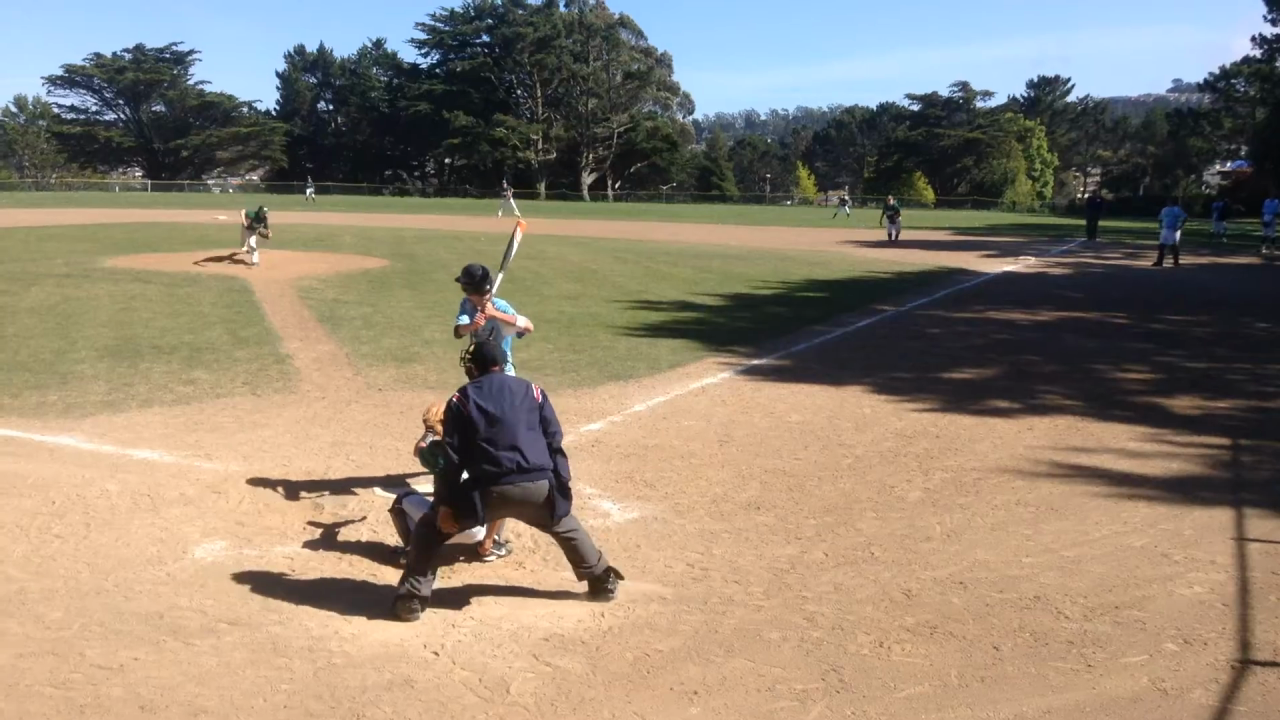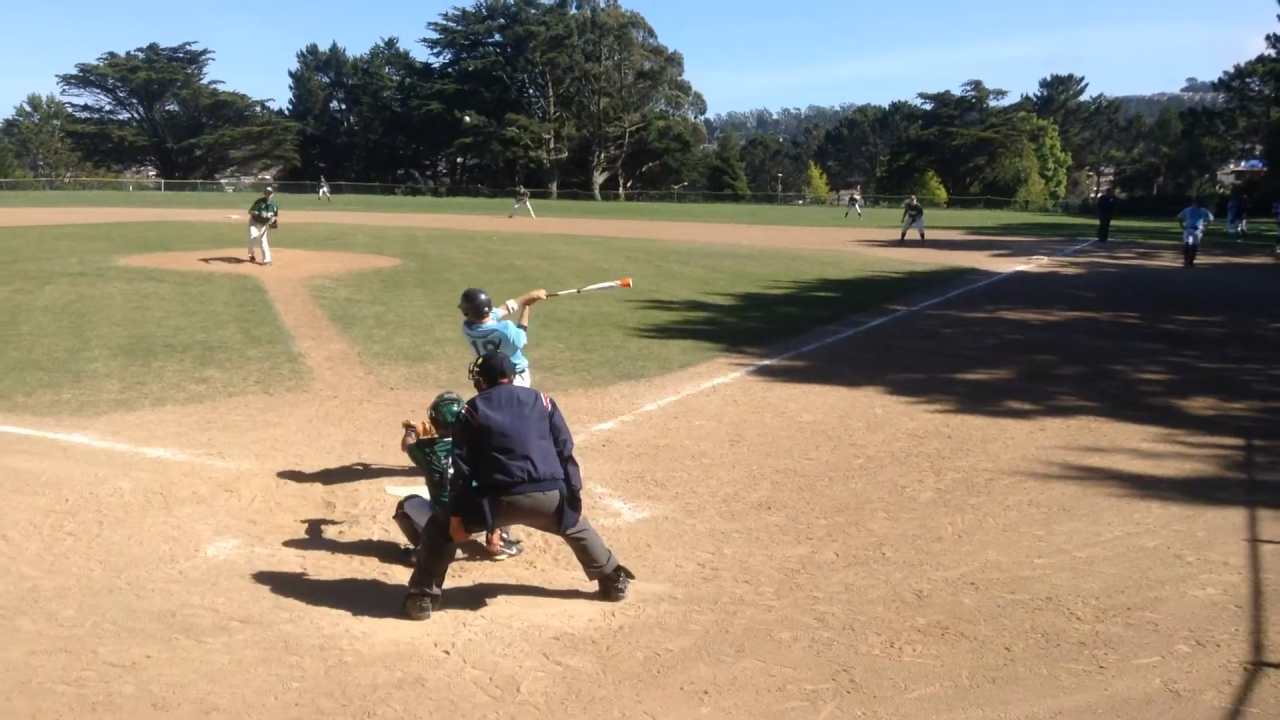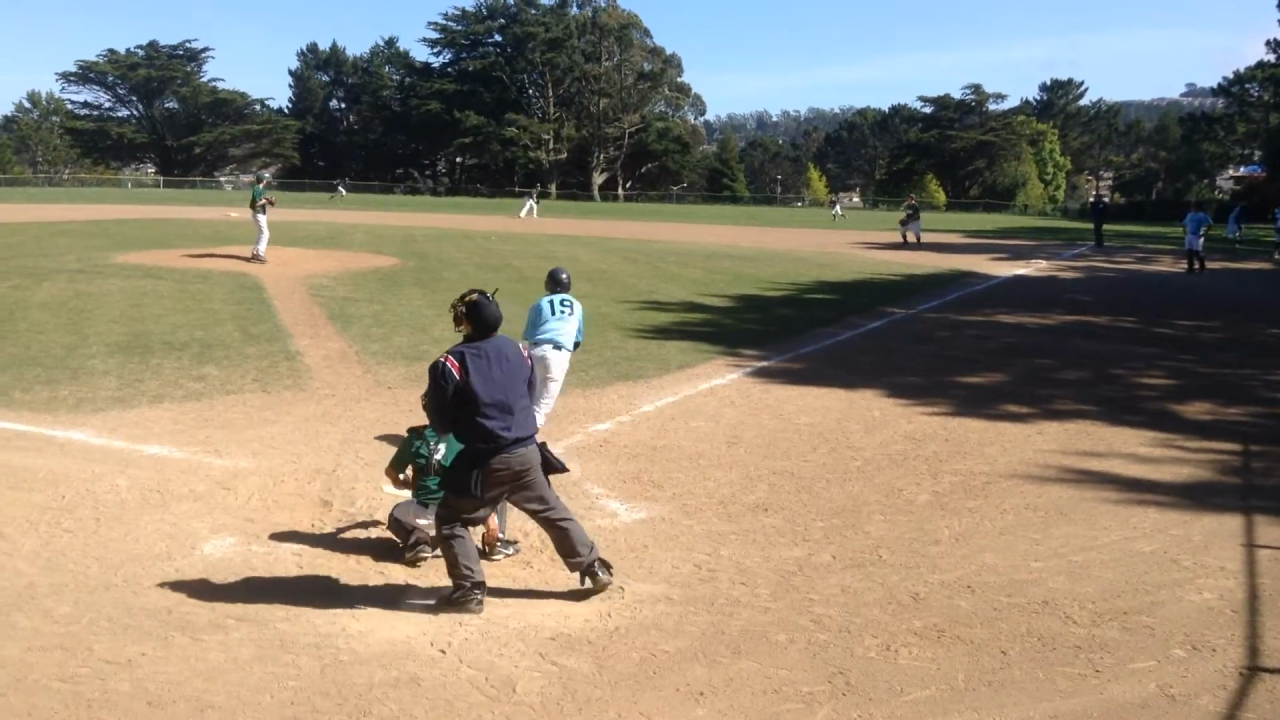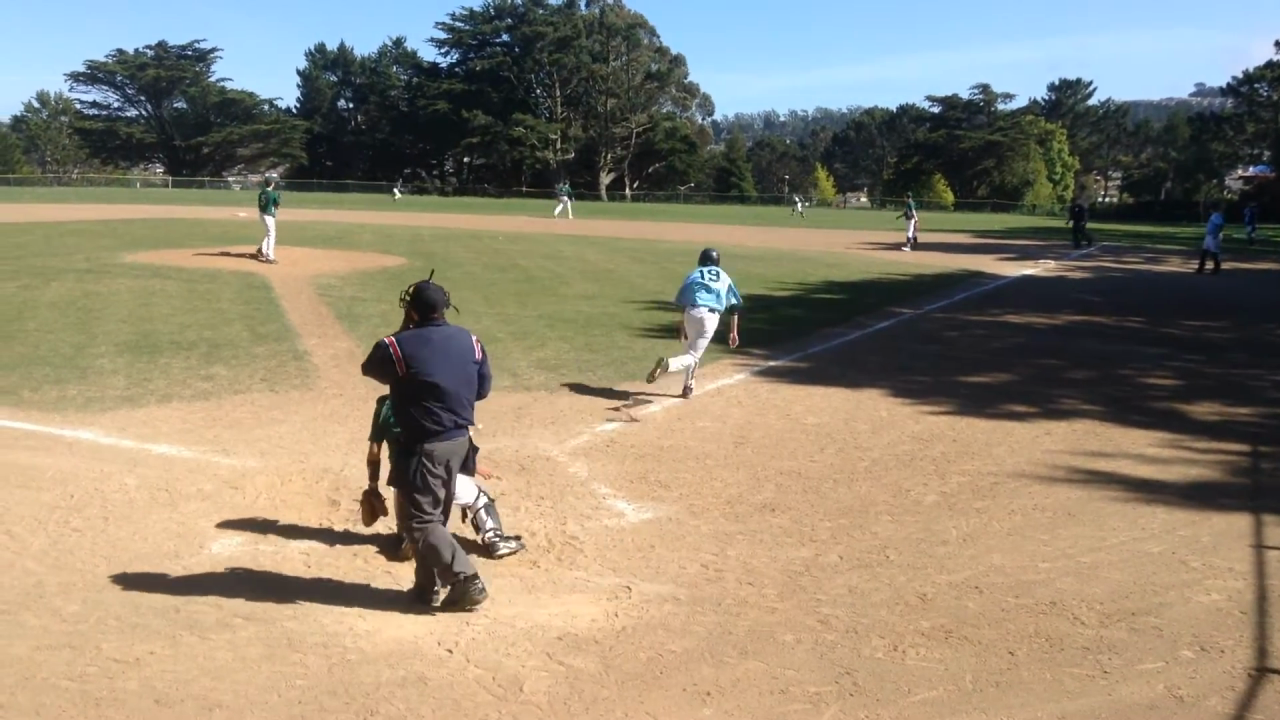
dt=0.7s
person 1, frame 1
left shoulder: (461, 400)
right shoulder: (532, 392)
left elbow: (452, 458)
right elbow: (554, 443)
left wrist: (445, 504)
right wrist: (562, 489)
left hip: (490, 491)
right hip: (538, 487)
left knee: (430, 528)
right knee: (566, 524)
left ankle: (412, 598)
right ankle: (603, 581)
person 1, frame 2
left shoulder: (472, 411)
right shoulder: (542, 401)
left elbow: (463, 469)
right elbow: (566, 452)
left wrist: (457, 515)
right wrist: (574, 497)
left hip: (501, 500)
right hip: (550, 496)
left knee: (439, 528)
right knee: (576, 523)
left ankle: (422, 597)
right ankle: (613, 580)
person 1, frame 3
left shoulder: (449, 364)
right shoulder: (517, 351)
left elbow: (441, 423)
left hip: (487, 461)
right hip: (527, 452)
left knee: (452, 519)
right knee: (553, 512)
left ankle: (469, 592)
right ankle: (594, 570)
person 1, frame 4
left shoulder: (398, 345)
right shoulder: (469, 341)
left elbow: (371, 369)
right elbow: (482, 389)
left hip: (425, 446)
right hip: (458, 441)
left knee: (421, 519)
right knee: (431, 514)
left ankle: (467, 582)
right ankle: (428, 585)
